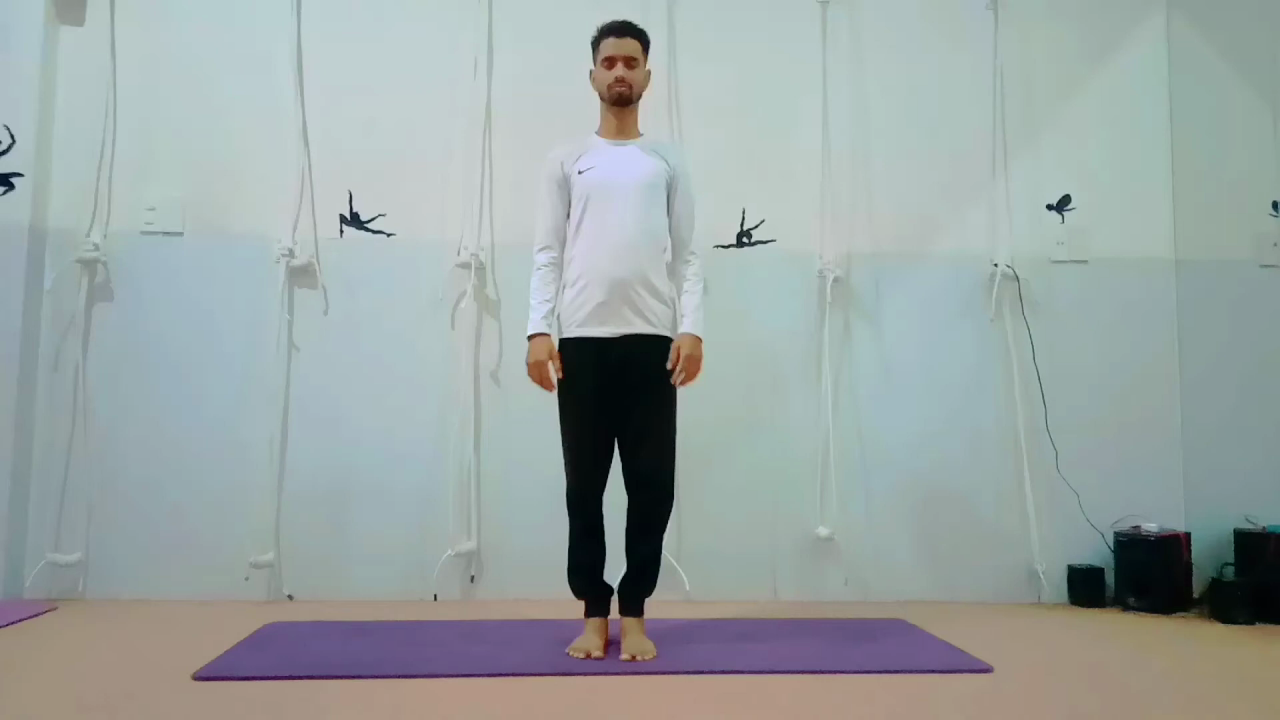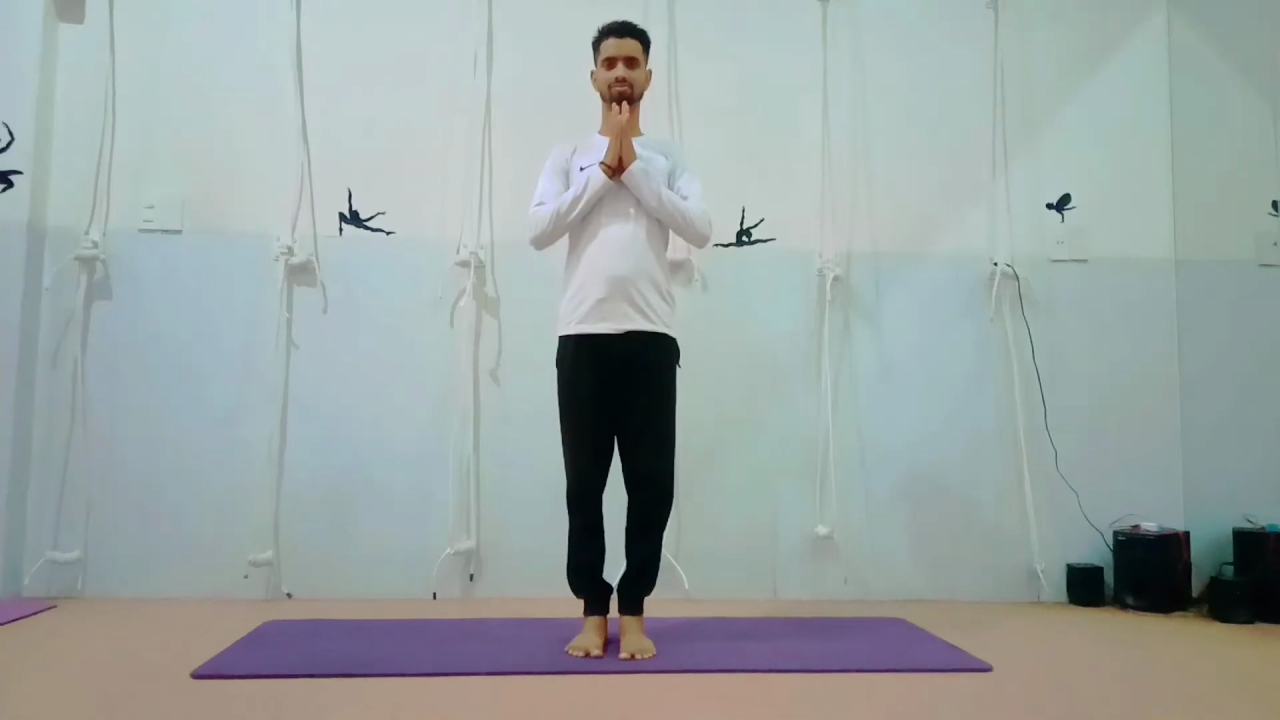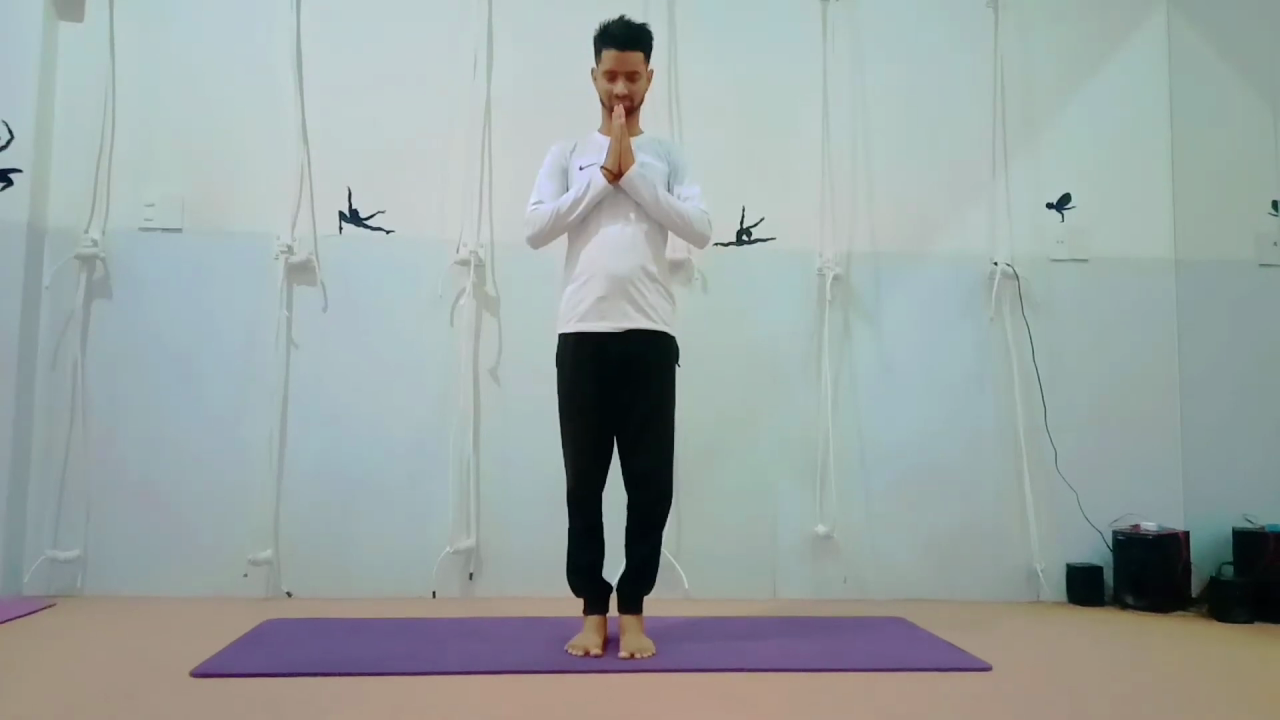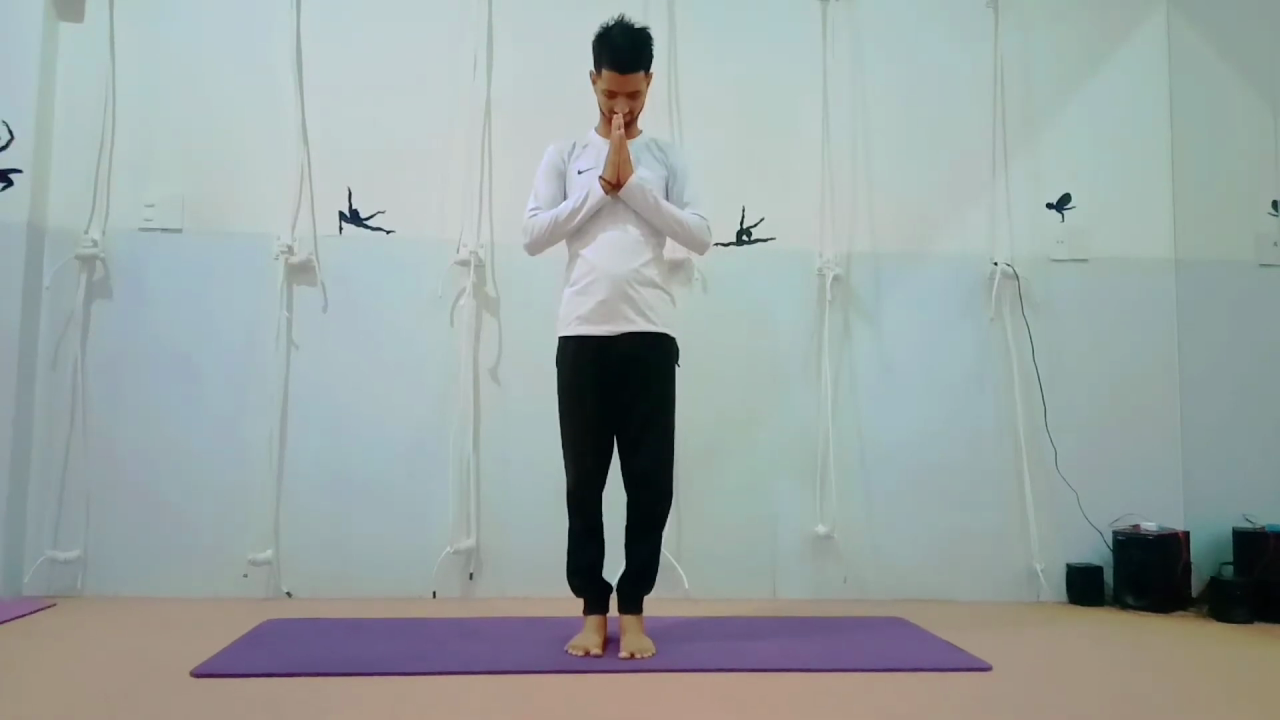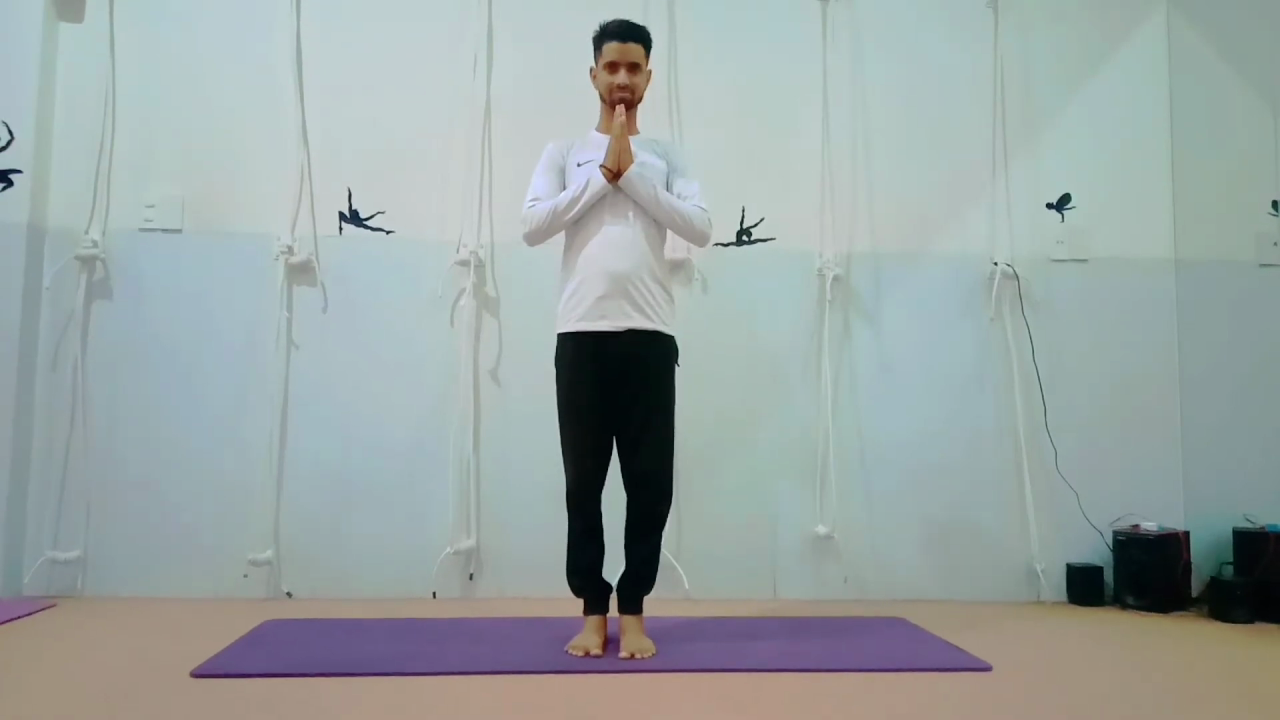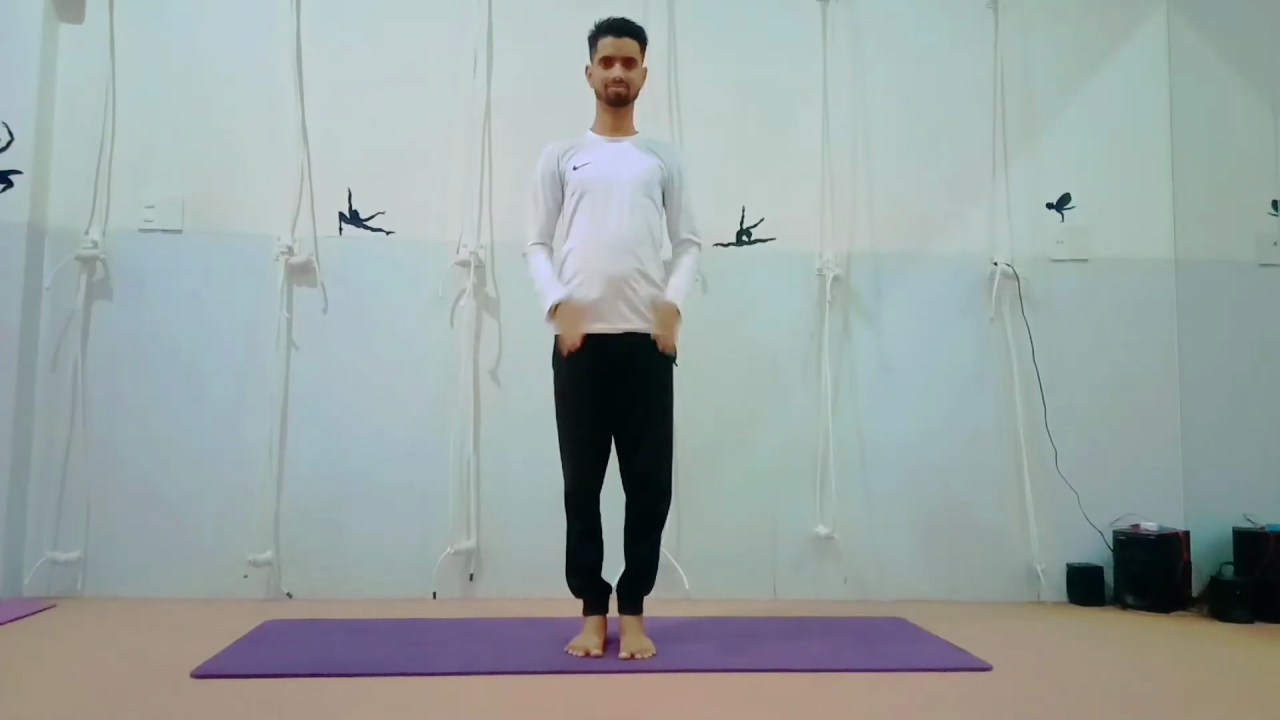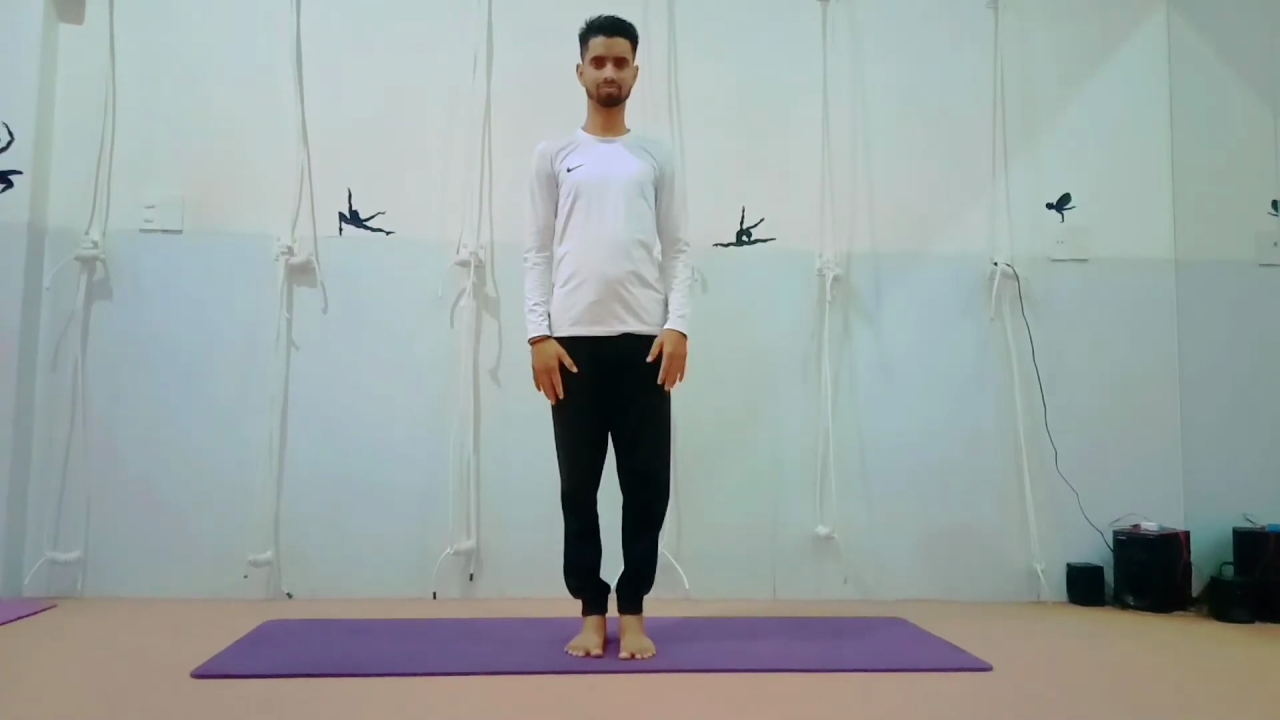
dt=0.7s
person 1, frame 1
left shoulder: (669, 160)
right shoulder: (567, 160)
left elbow: (687, 255)
right elbow: (547, 253)
left wrist: (691, 326)
right wrist: (540, 330)
left hip: (652, 340)
right hip: (582, 340)
left knee: (652, 484)
right knee: (585, 485)
left ankle: (633, 612)
right ankle: (594, 611)
person 1, frame 2
left shoulder: (669, 157)
right shoulder: (568, 156)
left elbow: (701, 230)
right elbow: (539, 230)
left wrist: (634, 169)
right wrist: (603, 170)
left hip: (651, 336)
right hip: (582, 336)
left knee: (651, 481)
right knee: (584, 482)
left ankle: (632, 611)
right ankle: (593, 610)
person 1, frame 3
left shoulder: (668, 157)
right shoulder: (567, 154)
left elbow: (700, 230)
right elbow: (536, 228)
left wrist: (634, 173)
right wrist: (602, 175)
left hip: (650, 336)
right hip: (582, 335)
left knee: (650, 481)
right knee: (584, 481)
left ankle: (632, 611)
right ankle: (592, 609)
person 1, frame 4
left shoulder: (667, 158)
right shoulder: (564, 156)
left elbow: (700, 236)
right elbow: (534, 235)
left wrist: (633, 185)
right wrist: (601, 184)
left hip: (650, 338)
right hip: (582, 337)
left knee: (650, 482)
right knee: (584, 482)
left ankle: (632, 610)
right ankle: (592, 609)
person 1, frame 5
left shoulder: (666, 156)
right shoulder: (564, 153)
left elbow: (700, 228)
right elbow: (533, 227)
left wrist: (633, 173)
right wrist: (602, 173)
left hip: (650, 336)
right hip: (582, 334)
left knee: (650, 481)
right knee: (584, 481)
left ankle: (632, 611)
right ankle: (592, 610)
person 1, frame 6
left shoulder: (665, 158)
right shoulder: (560, 157)
left elbow: (689, 243)
right elbow: (535, 244)
left wrist: (672, 300)
right wrist: (557, 301)
left hip: (645, 340)
right hip: (580, 340)
left knee: (648, 482)
right knee: (582, 482)
left ankle: (632, 611)
right ankle: (592, 610)
person 1, frame 7
left shoulder: (657, 157)
right shoulder: (554, 156)
left elbow: (676, 250)
right elbow: (538, 253)
left wrist: (678, 326)
right wrist: (539, 333)
left hip: (644, 339)
right hip: (573, 339)
left knee: (646, 482)
right knee: (579, 483)
left ankle: (632, 612)
right ankle: (592, 611)
